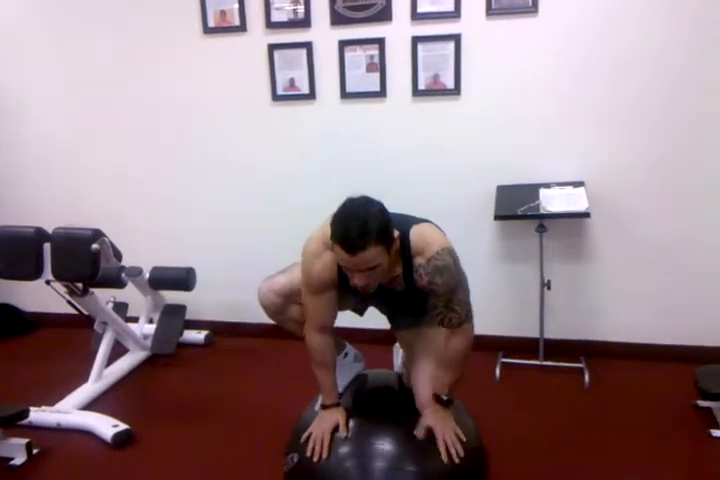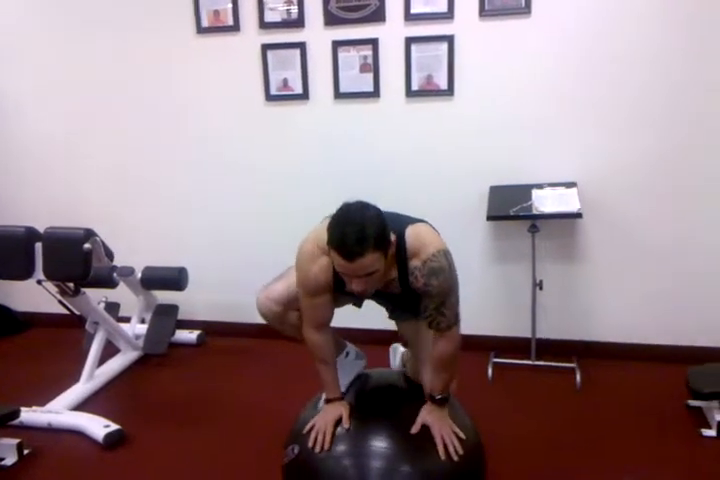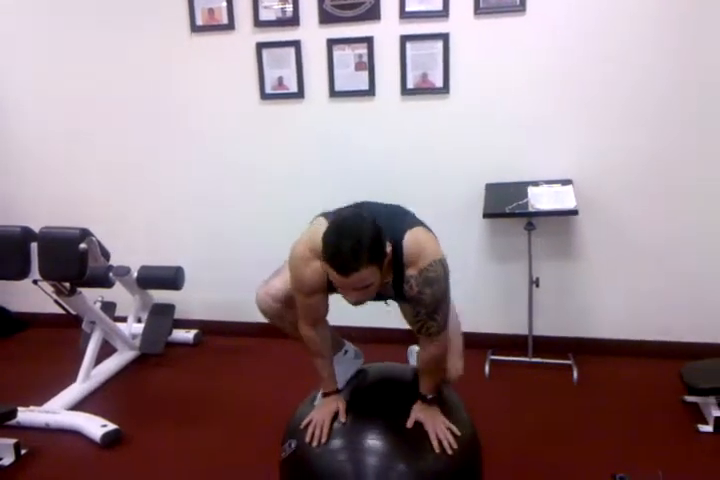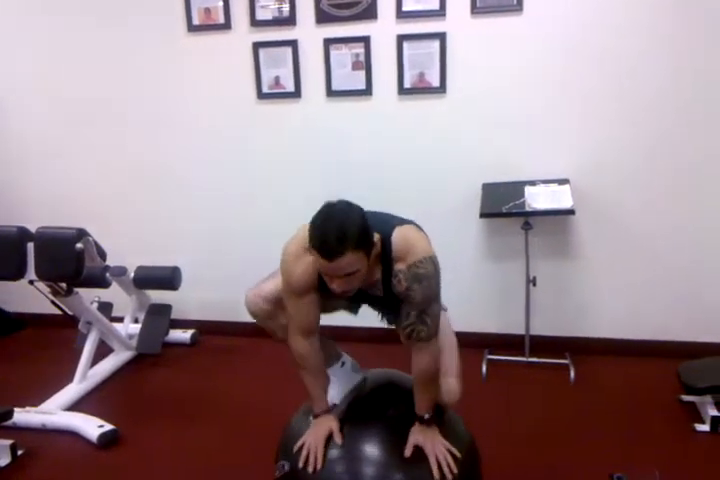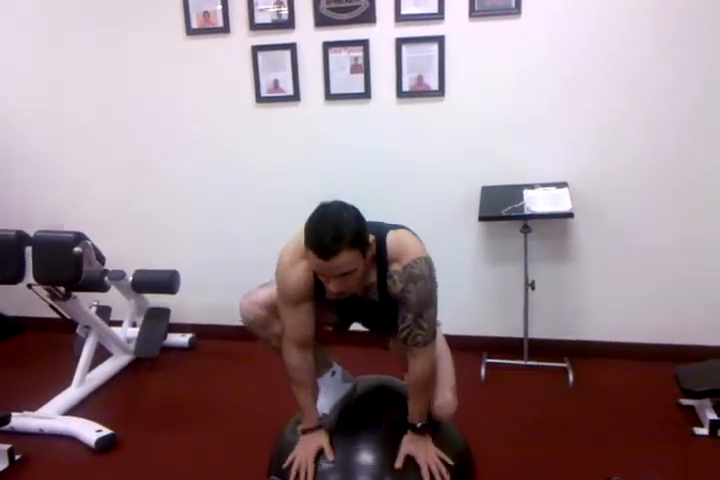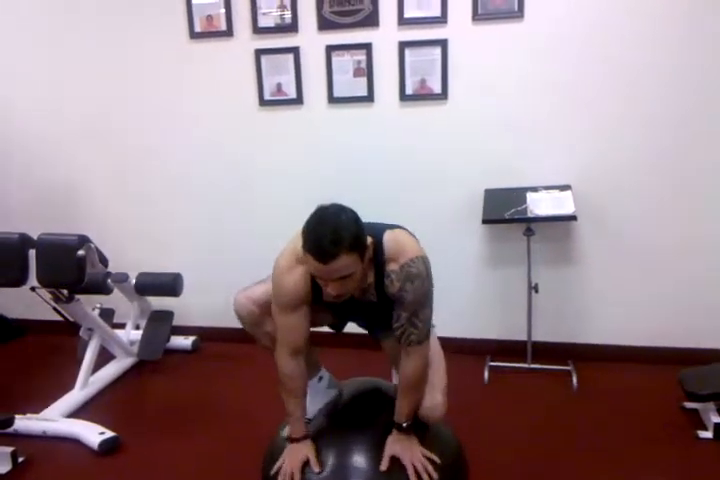
dt=0.3s
person 1, frame 1
left shoulder: (432, 256)
right shoulder: (319, 252)
left elbow: (460, 331)
right elbow: (318, 330)
left wrist: (442, 404)
right wrist: (330, 404)
left hip: (416, 300)
left knee: (428, 404)
right knee: (270, 294)
left ankle: (408, 363)
right ankle: (345, 359)
person 1, frame 2
left shoulder: (428, 257)
right shoulder: (314, 253)
left elbow: (445, 335)
right elbow: (316, 328)
left wrist: (438, 403)
right wrist: (333, 398)
left hip: (410, 294)
left knee: (440, 385)
right knee: (269, 304)
left ankle: (406, 362)
right ankle: (345, 358)
person 1, frame 3
left shoulder: (423, 262)
right shoulder: (307, 254)
left elbow: (434, 340)
right elbow: (311, 325)
left wrist: (427, 402)
right wrist: (330, 392)
left hip: (405, 272)
left knee: (451, 369)
right knee: (268, 300)
left ankle: (419, 360)
right ankle: (343, 356)
person 1, frame 4
left shoulder: (412, 260)
right shoulder: (298, 254)
left elbow: (424, 348)
right elbow: (302, 335)
left wrist: (424, 422)
right wrist: (322, 412)
left hip: (402, 297)
left knee: (448, 391)
right knee: (258, 301)
right ankle: (340, 369)
person 1, frame 5
left shoulder: (409, 264)
right shoulder: (294, 263)
left elbow: (420, 353)
right elbow: (297, 348)
left wrist: (418, 431)
right wrist: (311, 428)
left hip: (395, 310)
right hip: (336, 307)
left knee: (443, 407)
right knee: (252, 309)
right ankle: (331, 378)
person 1, frame 6
left shoulder: (406, 263)
right shoulder: (291, 266)
left elbow: (414, 353)
right elbow: (290, 353)
left wrist: (402, 431)
right wrist: (298, 436)
left hip: (393, 311)
right hip: (331, 309)
left knee: (432, 408)
right knee: (247, 304)
left ankle: (404, 381)
right ankle: (319, 385)
